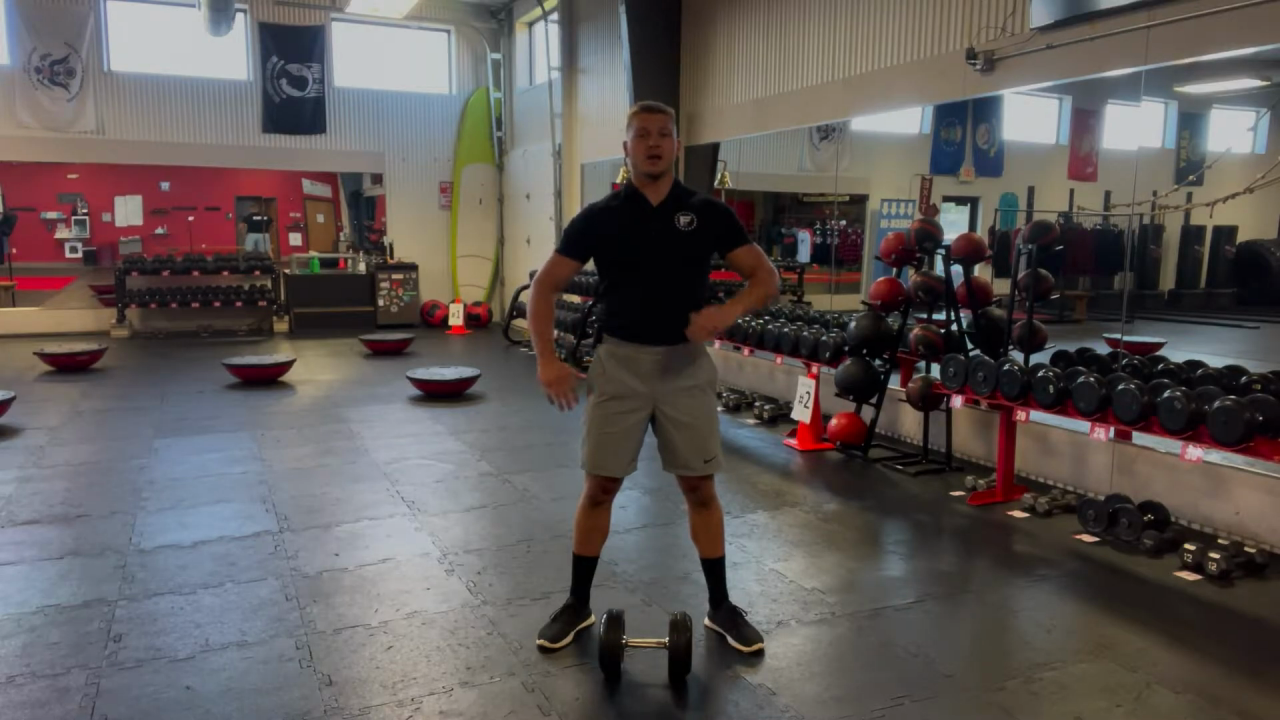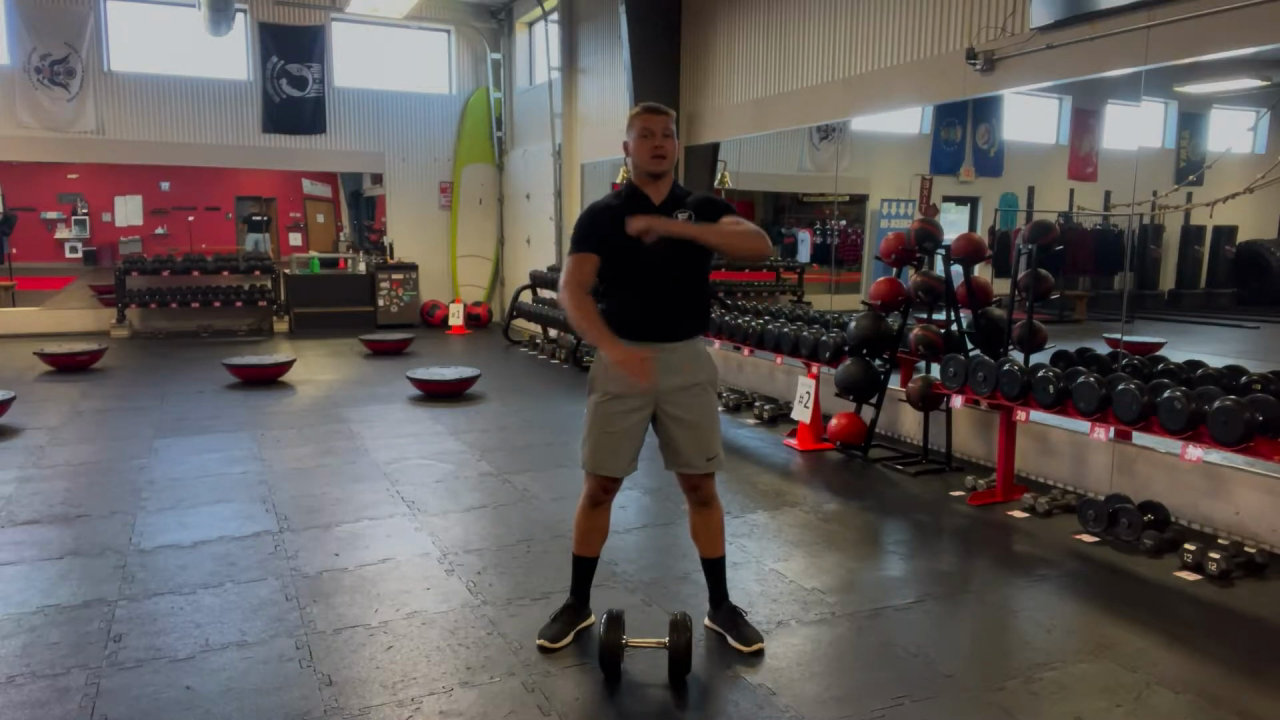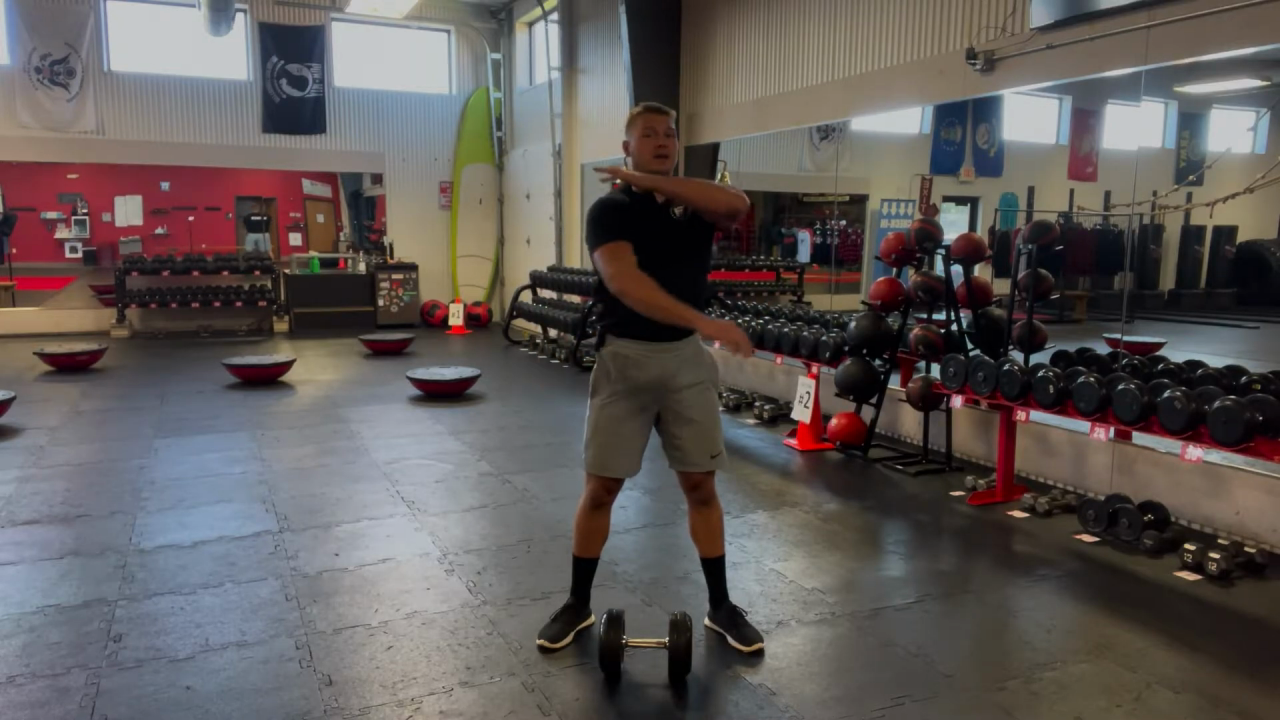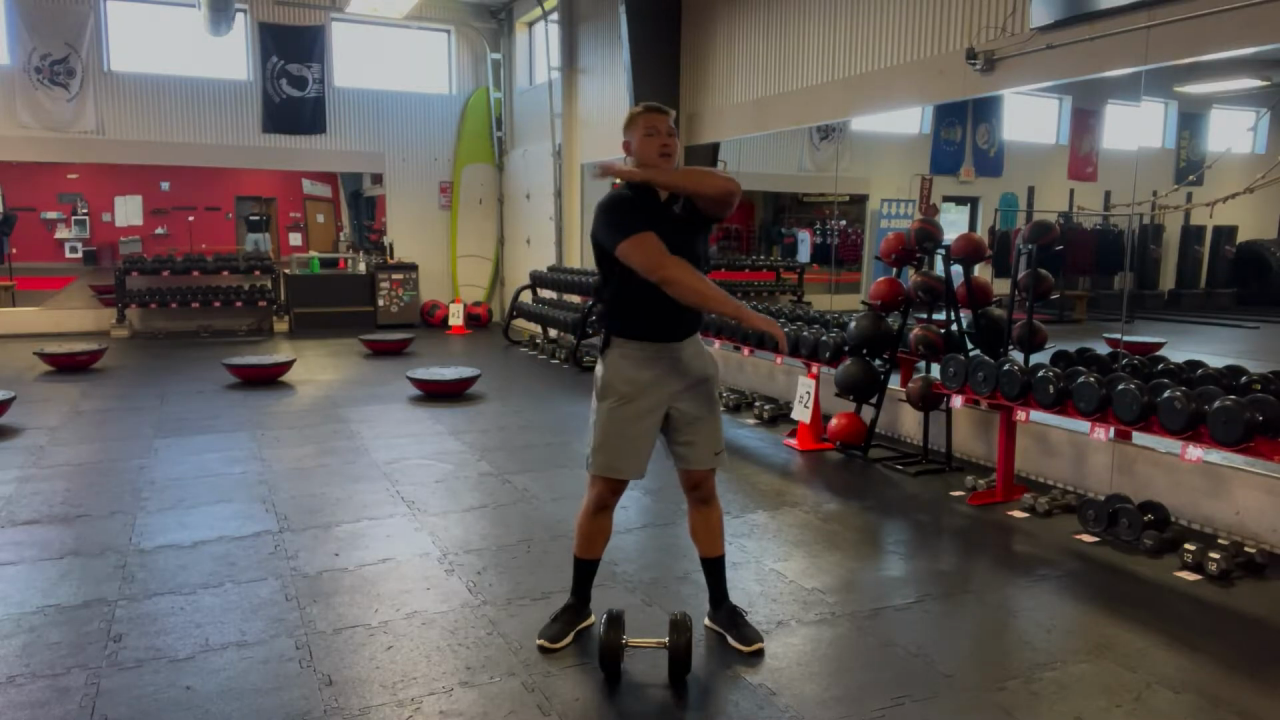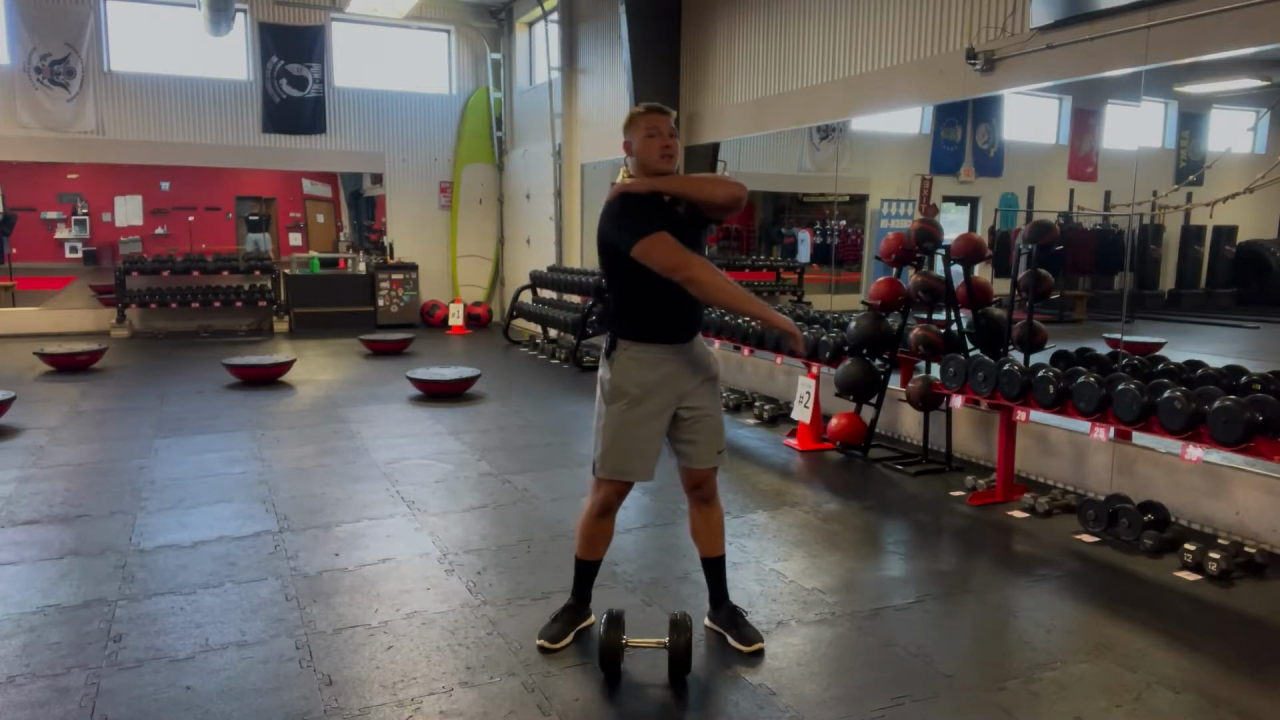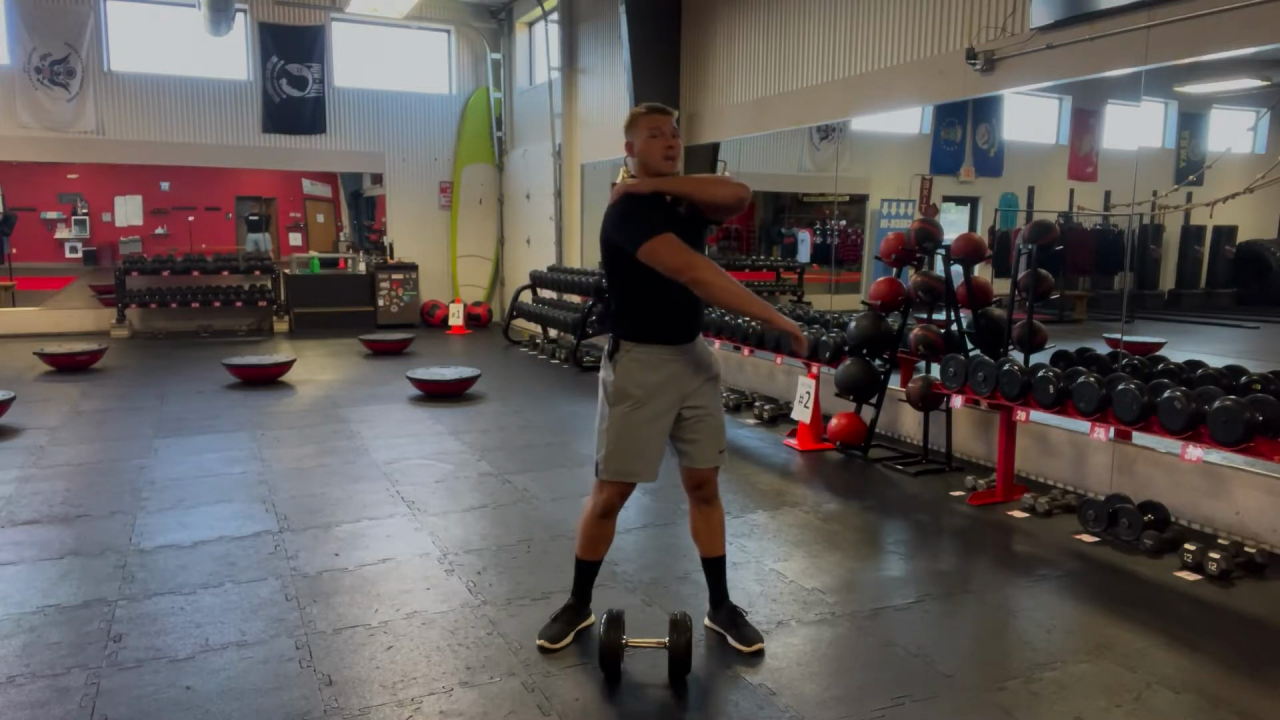
dt=0.2s
person 1, frame 1
left shoulder: (708, 213)
right shoulder: (599, 217)
left elbow: (767, 277)
right elbow: (545, 286)
left wrist: (729, 310)
right wrist: (546, 359)
left hip: (685, 365)
right hip: (618, 363)
left knee: (700, 487)
right knee: (599, 487)
left ankle: (720, 606)
right ankle: (577, 604)
person 1, frame 2
left shoulder: (702, 210)
right shoulder: (602, 215)
left elbow: (758, 246)
right elbow: (572, 288)
left wrist: (680, 228)
right wrist: (609, 344)
left hip: (686, 365)
right hip: (622, 362)
left knee: (701, 487)
right knee: (599, 486)
left ankle: (720, 605)
right ankle: (577, 604)
person 1, frame 3
left shoulder: (696, 206)
right shoulder: (609, 210)
left elbow: (736, 203)
right elbow: (624, 281)
left wrist: (651, 181)
right wrist: (703, 321)
left hip: (687, 359)
right hip: (625, 359)
left knee: (701, 486)
right knee: (601, 488)
left ankle: (720, 605)
right ankle: (578, 604)
person 1, frame 4
left shoulder: (688, 202)
right shoulder: (618, 207)
left elbow: (728, 189)
right elbow: (665, 273)
left wrist: (646, 176)
right wrist: (748, 317)
left hip: (689, 355)
right hip: (631, 360)
left knee: (701, 485)
right knee: (604, 489)
left ankle: (720, 606)
right ankle: (578, 604)
person 1, frame 5
left shoulder: (686, 200)
right shoulder: (626, 209)
left elbow: (735, 195)
right elbow: (687, 271)
left wrist: (658, 183)
right wrist: (770, 316)
left hip: (692, 356)
right hip: (636, 362)
left knee: (703, 485)
right knee: (608, 492)
left ankle: (721, 605)
right ankle: (579, 604)
person 1, frame 6
left shoulder: (686, 200)
right shoulder: (629, 210)
left elbow: (738, 196)
right elbow: (694, 273)
left wrist: (661, 184)
right wrist: (775, 318)
left hip: (693, 357)
right hip: (638, 363)
left knee: (704, 485)
right knee: (611, 493)
left ankle: (721, 605)
right ankle: (578, 604)
